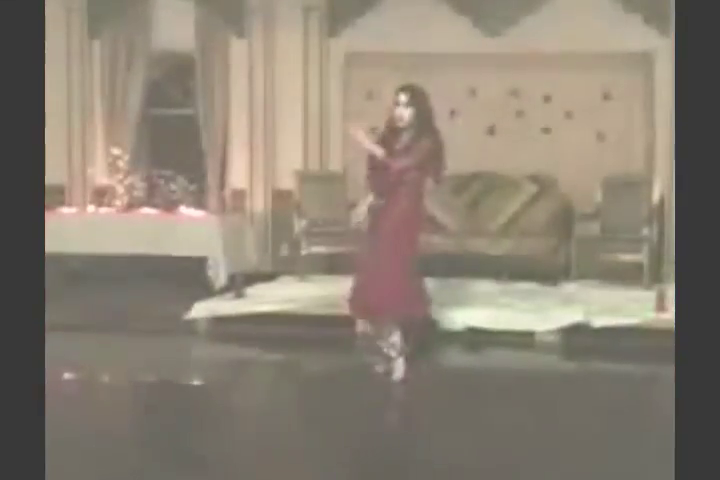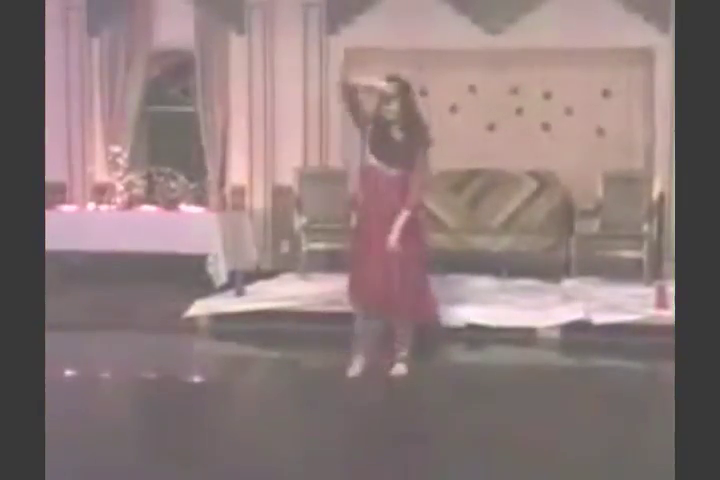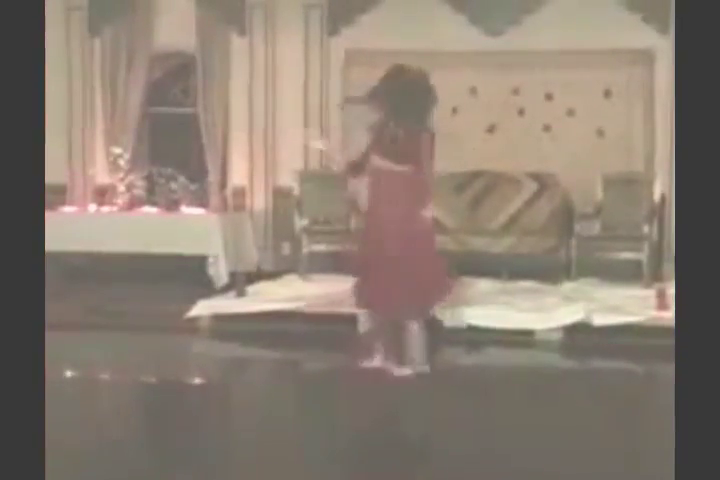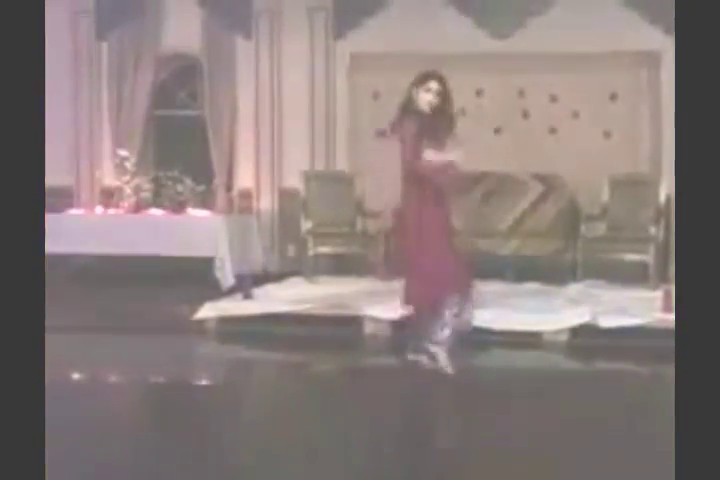
dt=1s
person 1, frame 1
left shoulder: (426, 142)
right shoulder: (388, 139)
left elbow: (398, 167)
right elbow: (375, 177)
left wrist: (368, 145)
right wrist: (367, 201)
left hip: (404, 217)
right hip: (382, 216)
left knee: (382, 282)
right knee: (377, 283)
left ankle: (395, 354)
right ankle: (390, 350)
person 1, frame 2
left shoulder: (417, 139)
right shoulder: (371, 128)
left elbow: (416, 184)
right elbow: (348, 91)
left wrist: (400, 224)
right wrist: (373, 86)
left hip: (403, 220)
right hip: (371, 219)
left knee: (404, 289)
right knee: (368, 286)
left ankle: (401, 356)
right ankle: (361, 353)
person 1, frame 3
left shoulder: (419, 131)
right shoulder: (384, 128)
left elbow: (424, 174)
right elbow: (359, 168)
left wrist: (422, 207)
left hip: (406, 212)
right hip: (380, 211)
left knee: (405, 284)
right knee: (377, 283)
left ankle: (414, 358)
right ankle: (379, 351)
person 1, frame 4
left shoulder: (433, 127)
right shoulder: (410, 123)
left elbow: (446, 166)
right elbow: (411, 163)
right wrist: (444, 159)
left hip: (432, 208)
right hip: (420, 209)
left knee: (434, 277)
right knee: (442, 275)
left ankle: (419, 346)
right ankle: (437, 341)
